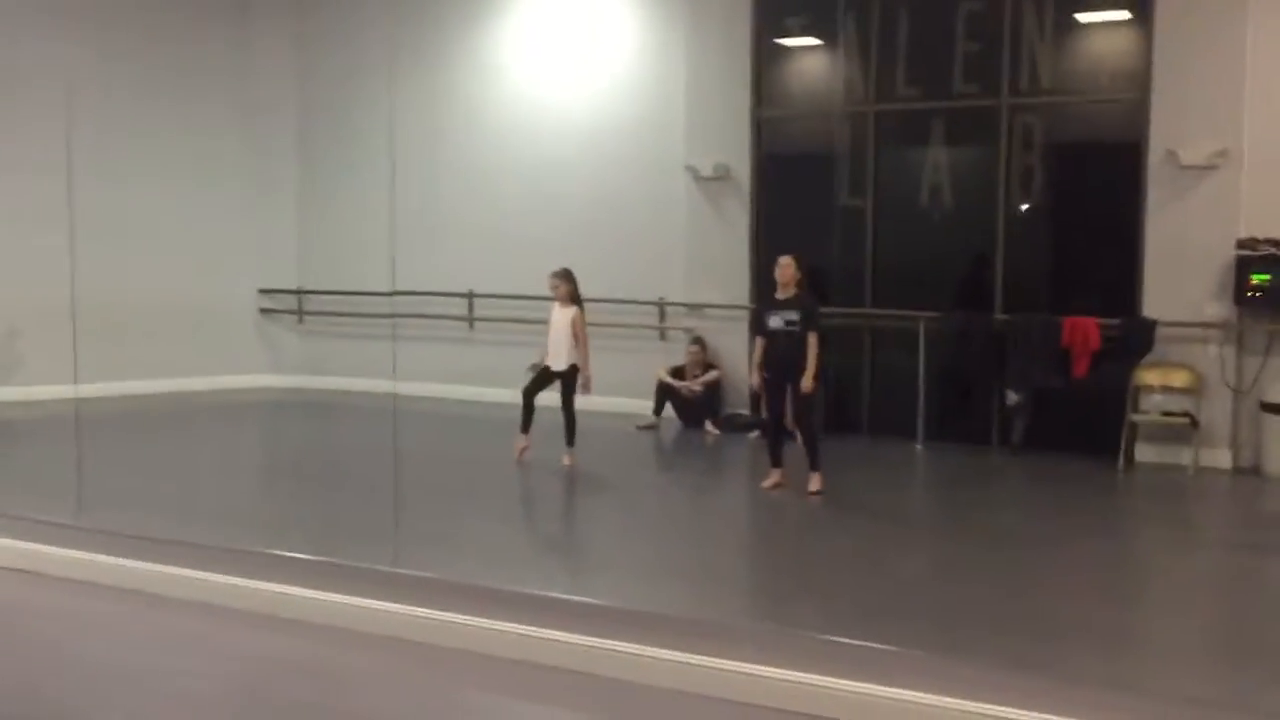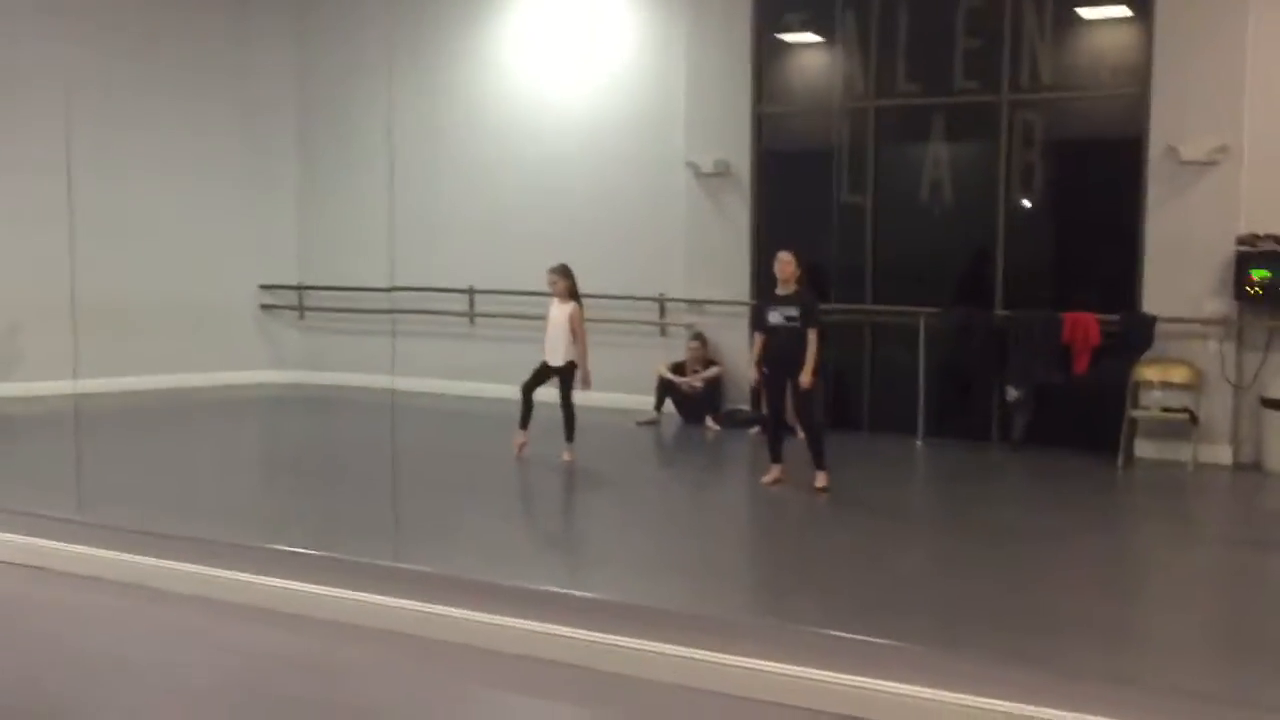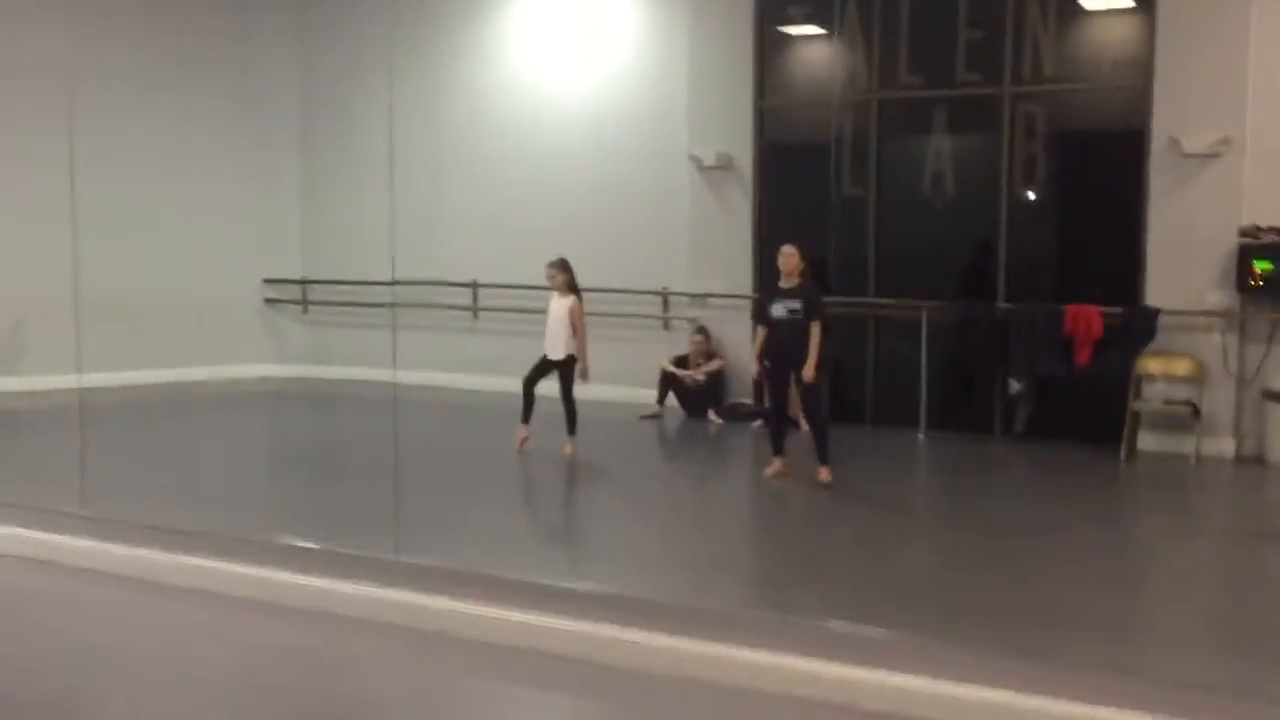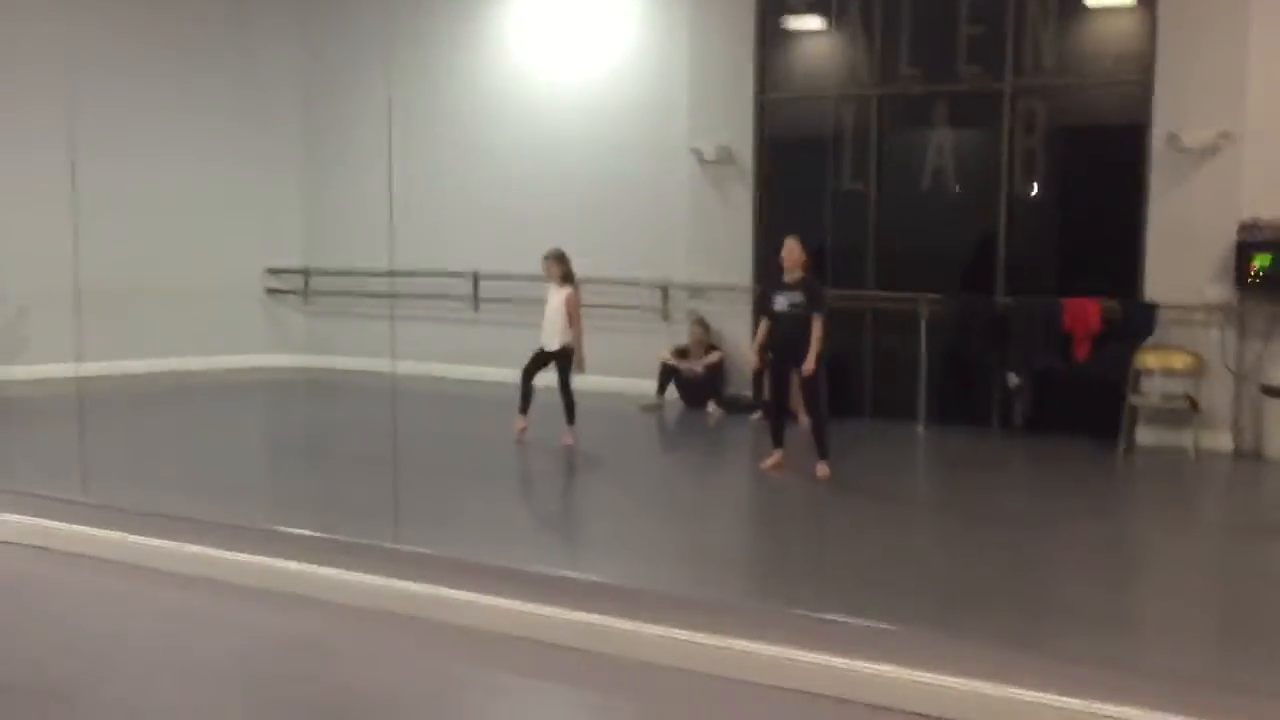
dt=0.1s
person 1, frame 1
left shoulder: (805, 304)
right shoulder: (765, 306)
left elbow: (812, 340)
right elbow: (760, 340)
left wrist: (809, 373)
right wrist: (755, 371)
left hip: (799, 371)
right hip: (773, 371)
left knee: (803, 420)
right knee: (774, 420)
left ankle: (815, 473)
right ankle: (776, 471)
person 1, frame 2
left shoulder: (805, 300)
right shoulder: (765, 302)
left elbow: (812, 336)
right elbow: (759, 335)
left wrist: (808, 369)
right wrist: (754, 366)
left hip: (799, 367)
right hip: (772, 367)
left knee: (806, 417)
right knee: (774, 416)
left ankle: (821, 470)
right ankle: (776, 467)
person 1, frame 3
left shoulder: (809, 293)
right shoulder: (768, 295)
left elbow: (816, 329)
right elbow: (761, 329)
left wrist: (811, 363)
right wrist: (756, 359)
left hip: (802, 360)
right hip: (775, 360)
left knee: (813, 410)
right knee: (776, 409)
left ankle: (824, 465)
right ankle: (778, 460)
person 1, frame 4
left shoulder: (811, 287)
right shoulder: (774, 288)
left elbow: (817, 323)
right elbow: (765, 321)
left wrist: (812, 356)
right wrist: (756, 351)
left hip: (804, 354)
right hip: (778, 353)
left knee: (813, 404)
right knee: (777, 401)
left ankle: (823, 460)
right ankle: (778, 452)
person 2, frame 1
left shoulder: (575, 312)
right shoulder: (555, 308)
left elbow: (583, 344)
left wrist: (585, 373)
right wrist: (542, 361)
left hip: (568, 367)
right hip: (551, 364)
left knee: (567, 407)
right knee: (528, 393)
left ankle: (569, 451)
right ankle: (523, 437)
person 2, frame 2
left shoulder: (574, 309)
right shoulder: (553, 303)
left elbow: (581, 340)
left wrist: (584, 369)
right wrist: (543, 357)
left hip: (566, 363)
right hip: (549, 360)
left knee: (565, 402)
right knee: (527, 389)
left ankle: (569, 447)
right ankle: (522, 433)
person 2, frame 3
left shoulder: (573, 302)
right shoulder: (553, 297)
left elbow: (581, 334)
left wrist: (583, 363)
left hip: (566, 356)
right hip: (549, 354)
left knee: (566, 396)
right knee: (528, 383)
left ankle: (571, 440)
right ankle: (524, 427)
person 2, frame 4
left shoulder: (569, 293)
right shoulder: (552, 289)
left elbow: (577, 325)
left wrist: (578, 353)
left hip: (563, 347)
right hip: (547, 345)
left knee: (564, 386)
right knee: (527, 373)
left ankle: (570, 430)
right ankle: (522, 418)
